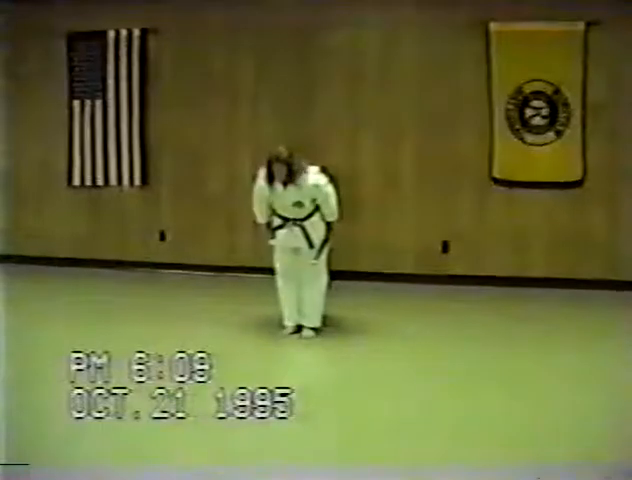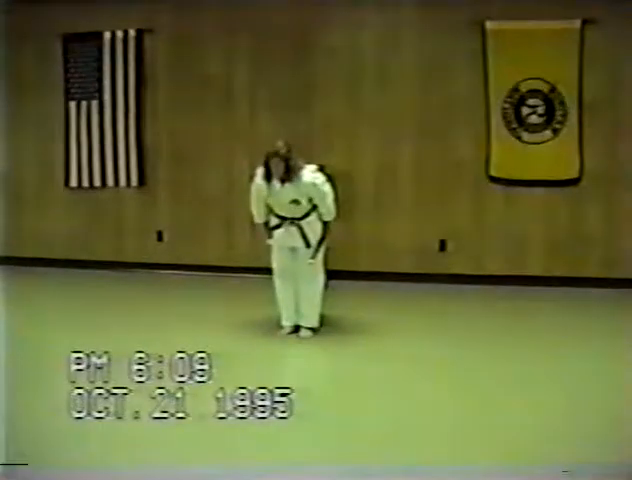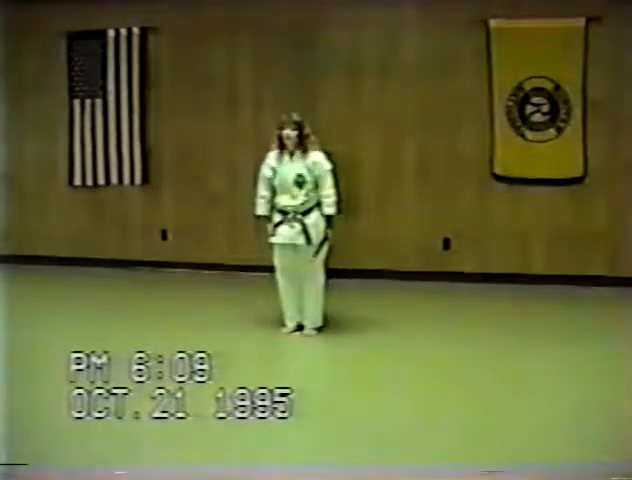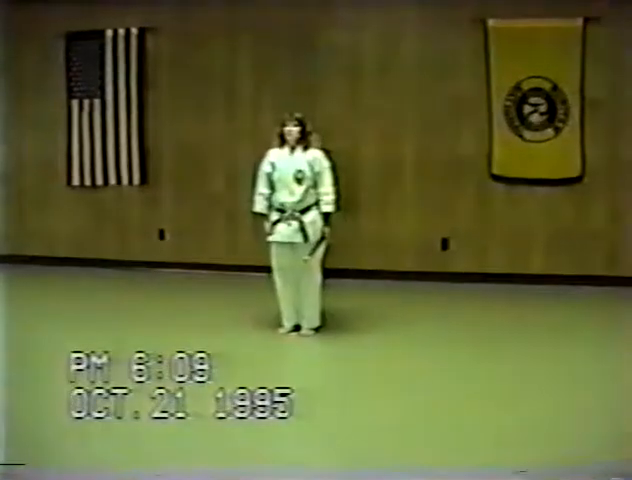
dt=0.4s
person 1, frame 1
left shoulder: (312, 181)
right shoulder: (263, 183)
left elbow: (329, 202)
right elbow: (260, 206)
left wrist: (328, 227)
right wrist: (268, 226)
left hip: (311, 226)
right hip: (283, 227)
left knee: (313, 273)
right knee: (284, 273)
left ankle: (311, 322)
right ankle: (291, 321)
person 1, frame 2
left shoulder: (309, 179)
right shoulder: (261, 181)
left elbow: (326, 201)
right elbow: (258, 205)
left wrist: (325, 226)
right wrist: (265, 226)
left hip: (308, 226)
right hip: (281, 226)
left knee: (310, 273)
right knee: (282, 273)
left ankle: (309, 322)
right ankle: (289, 321)
person 1, frame 3
left shoulder: (316, 159)
right shoulder: (272, 159)
left elbow: (327, 192)
right elbow: (264, 192)
left wrist: (328, 223)
right wrist: (268, 221)
left hip: (311, 222)
right hip: (283, 222)
left knee: (312, 272)
right knee: (285, 272)
left ankle: (313, 321)
right ankle: (292, 320)
person 1, frame 4
left shoulder: (315, 156)
right shoulder: (272, 156)
left elbow: (326, 190)
right elbow: (263, 189)
left wrist: (326, 221)
right wrist: (266, 218)
left hip: (308, 220)
right hip: (280, 221)
left knee: (309, 272)
right knee: (282, 271)
left ankle: (310, 322)
right ankle: (289, 320)
